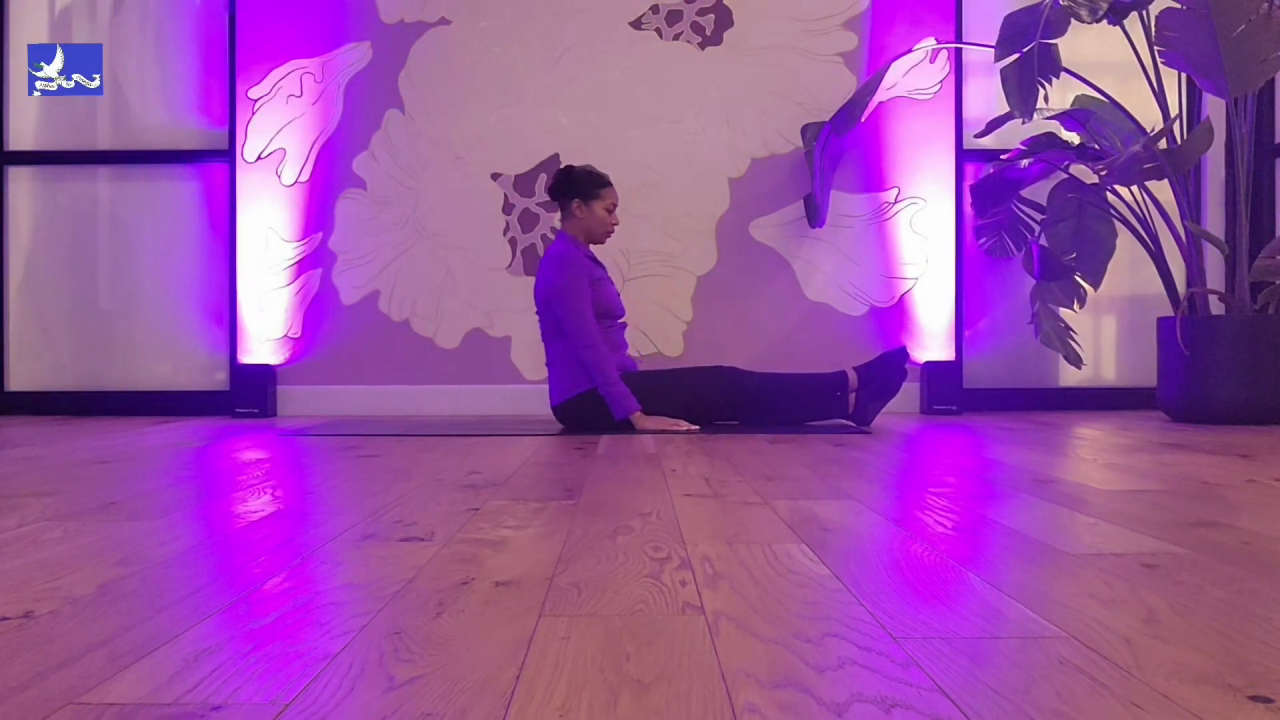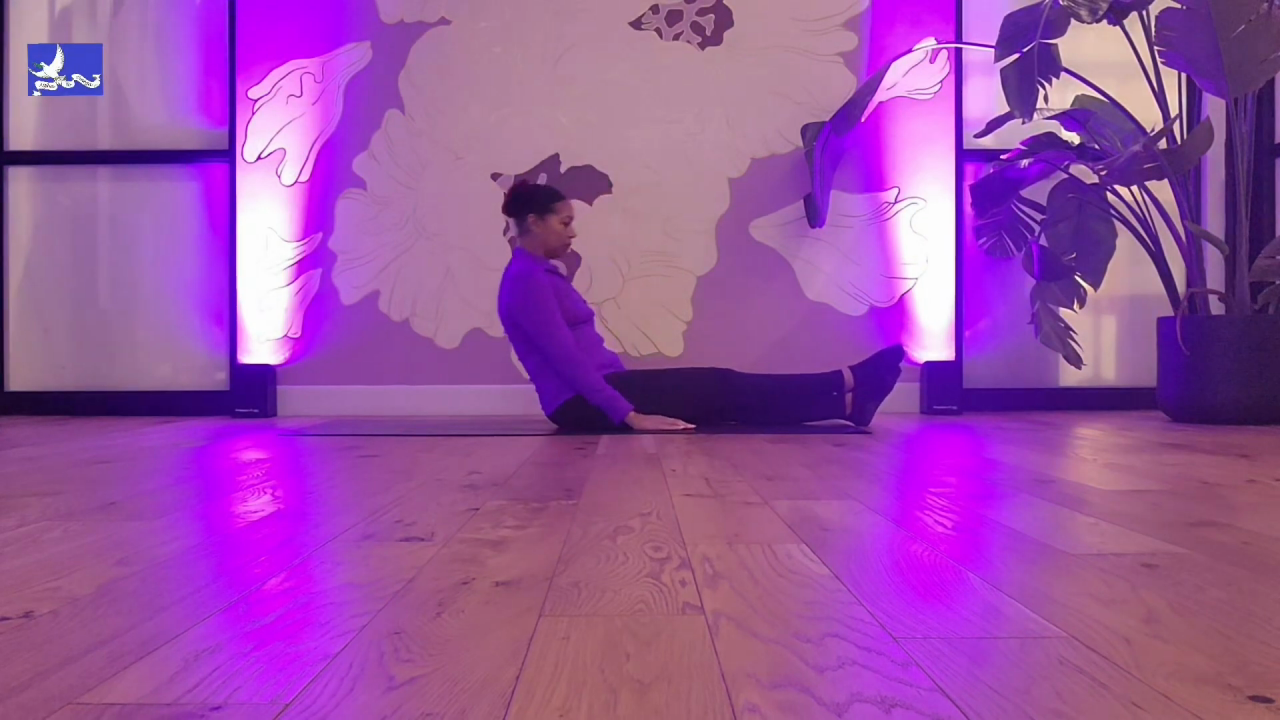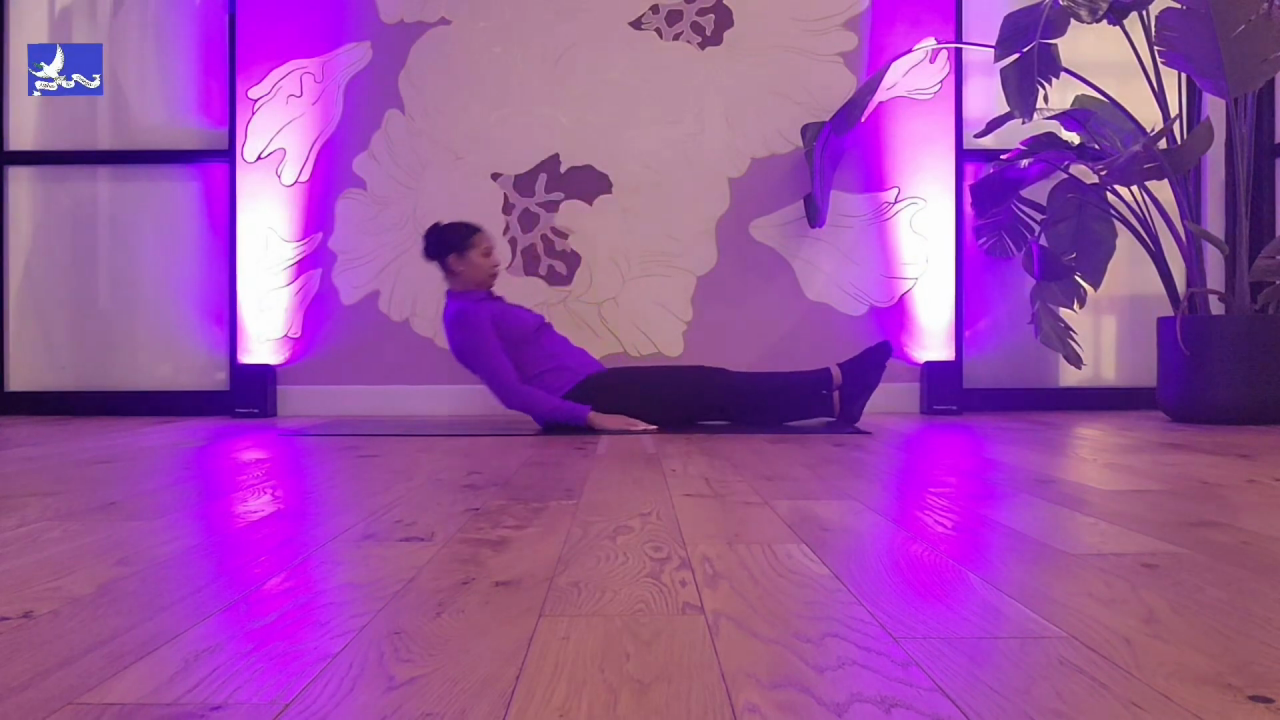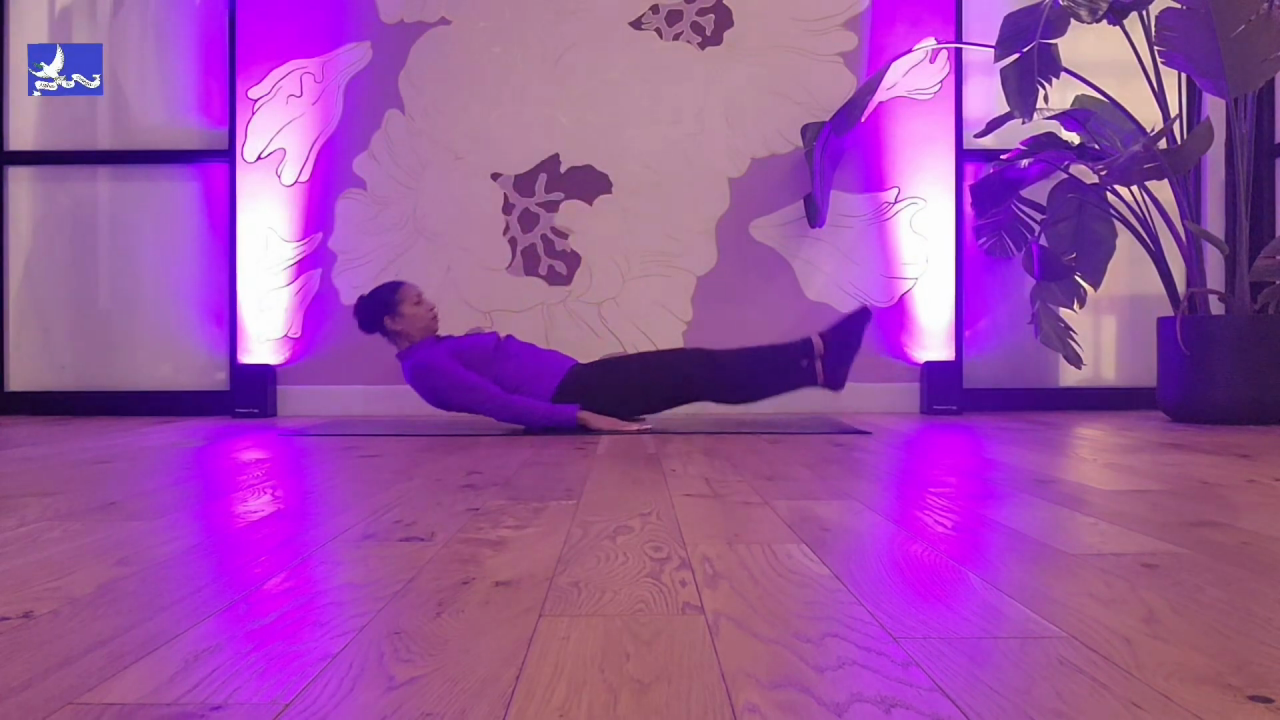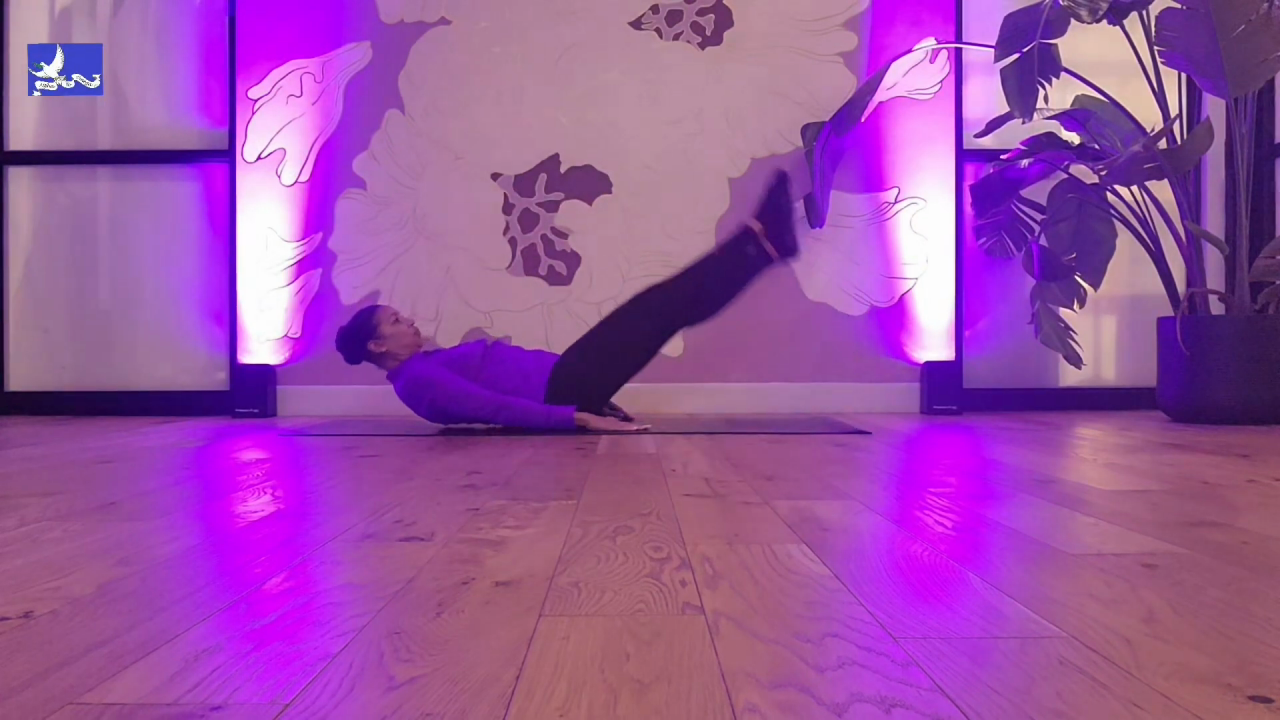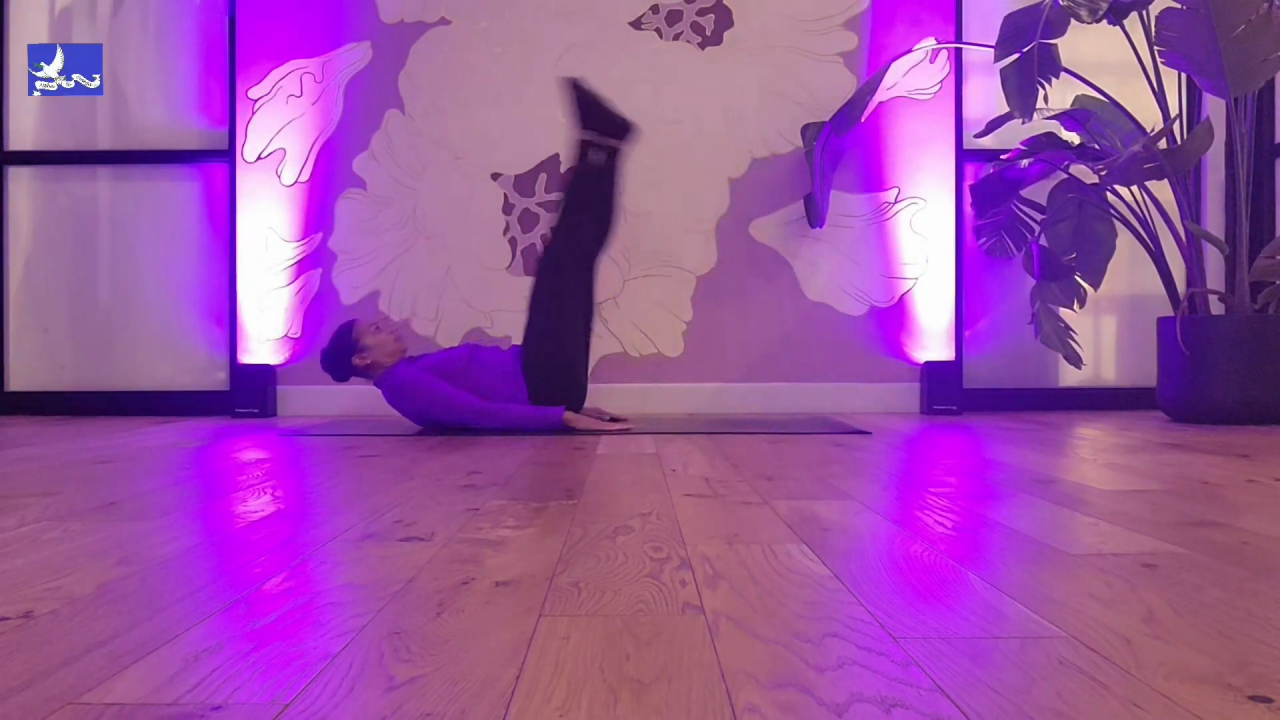
dt=0.4s
person 1, frame 1
left shoulder: (576, 258)
right shoulder: (565, 261)
right elbow: (587, 346)
left wrist: (636, 401)
right wrist: (635, 415)
left hip: (599, 394)
right hip: (589, 402)
left knee: (724, 388)
right knee: (723, 385)
left ankle: (848, 397)
right ankle: (848, 386)
person 1, frame 2
left shoulder: (540, 274)
right shoulder: (525, 279)
right elbow: (566, 359)
left wrist: (627, 403)
right wrist: (629, 416)
left hip: (595, 394)
right hip: (583, 406)
left knee: (718, 387)
right knee: (719, 389)
left ankle: (845, 393)
right ankle: (845, 389)
person 1, frame 3
left shoulder: (482, 306)
right shoulder: (465, 316)
right elbow: (511, 391)
left wrist: (595, 406)
right wrist: (592, 417)
left hip: (586, 388)
right hip: (576, 400)
left knee: (703, 386)
right knee: (706, 389)
left ankle: (831, 388)
right ankle: (832, 391)
person 1, frame 4
left shoulder: (440, 351)
right shoulder: (425, 364)
right elbow: (499, 403)
left wrist: (584, 408)
right wrist: (583, 415)
left hip: (573, 383)
right hip: (568, 396)
left knee: (690, 368)
right knee: (694, 372)
left ankle: (814, 355)
right ankle: (814, 361)
person 1, frame 5
left shoulder: (429, 369)
right shoulder: (417, 381)
right elbow: (494, 408)
left wrist: (587, 403)
right wrist: (580, 417)
left hip: (560, 379)
right hip: (563, 387)
left knee: (661, 308)
right knee: (661, 307)
left ankle: (760, 241)
right ankle: (761, 244)
person 1, frame 6
left shoulder: (409, 368)
right shoulder: (403, 384)
right elbow: (481, 413)
right wrist: (567, 417)
left hip: (546, 386)
right hip: (545, 388)
left knee: (565, 267)
right knee: (562, 268)
